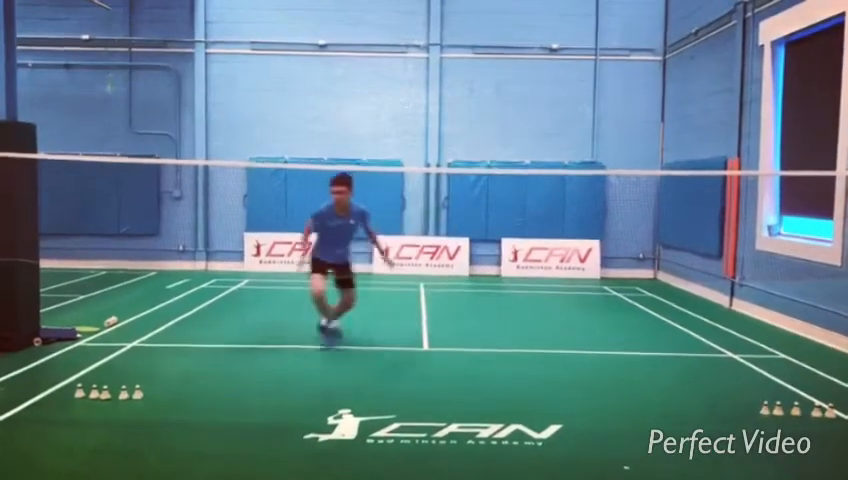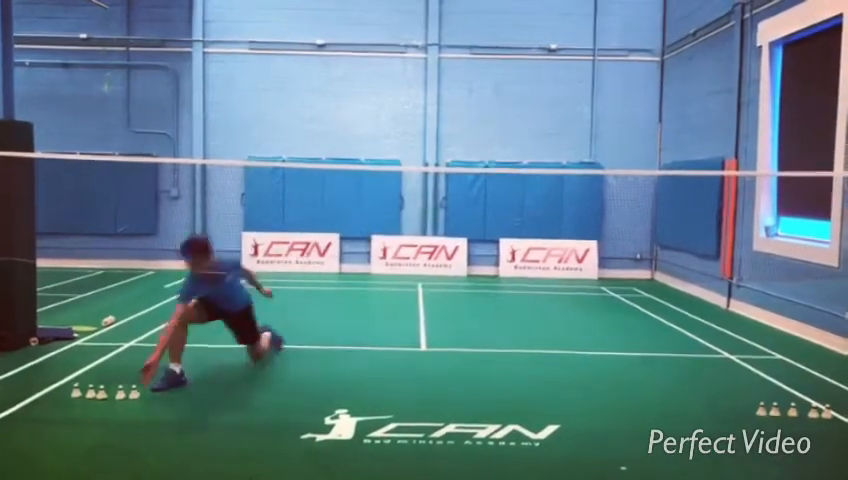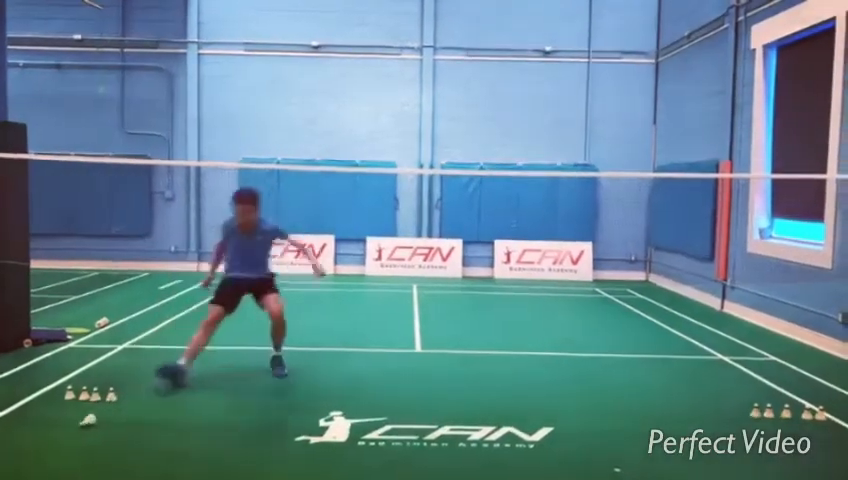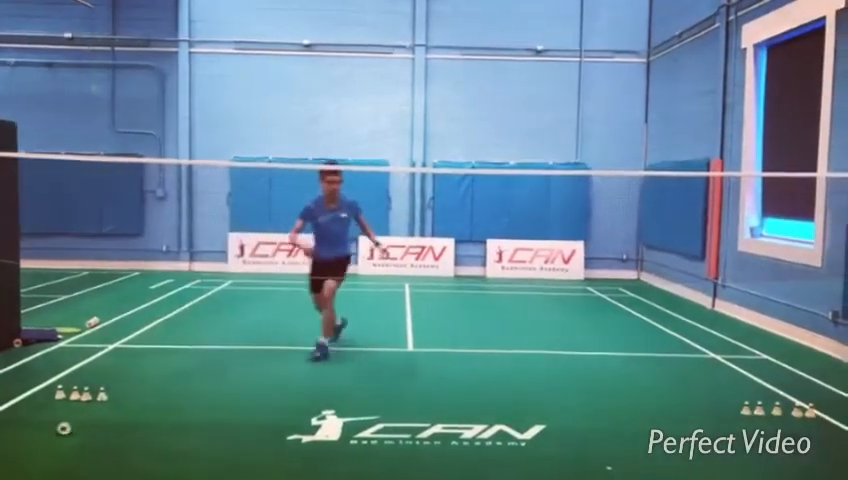
dt=0.4s
person 1, frame 1
left shoulder: (360, 213)
right shoulder: (323, 213)
left elbow: (370, 232)
right elbow: (308, 229)
left wrist: (382, 252)
left hip: (341, 260)
right hip: (320, 258)
left knee: (349, 301)
right knee: (318, 292)
left ankle: (327, 322)
right ankle: (331, 322)
person 1, frame 2
left shoulder: (230, 265)
right shoulder: (191, 282)
left elbow: (246, 274)
right elbow: (174, 322)
left wrist: (261, 288)
left hip: (239, 308)
right hip: (213, 305)
left knee: (258, 355)
right knee: (181, 318)
left ankle: (267, 336)
right ankle: (175, 370)
person 1, frame 3
left shoulder: (268, 229)
right shoulder: (229, 227)
left elbow: (298, 245)
right elbow: (221, 247)
left wrist: (314, 261)
right wrist: (211, 273)
left hip: (260, 279)
right hip: (233, 279)
left knee: (277, 313)
right knee: (210, 322)
left ankle: (276, 356)
right ankle: (181, 367)
person 1, frame 4
left shoulder: (351, 205)
right shoulder: (311, 209)
left elbow: (363, 225)
right elbow: (293, 235)
left wrist: (376, 243)
right wrist: (302, 246)
left hip: (341, 258)
right hip: (320, 259)
left knee: (328, 293)
right knee: (321, 305)
left ankle: (323, 343)
right ankle: (337, 323)
